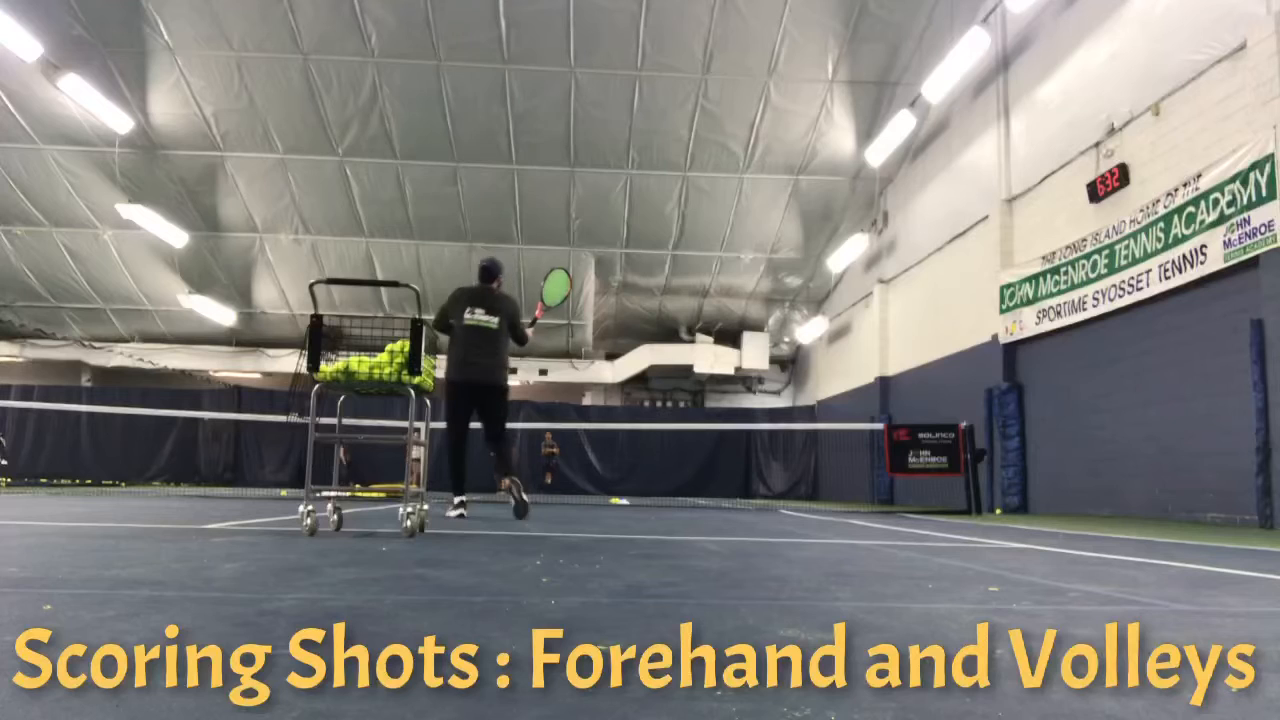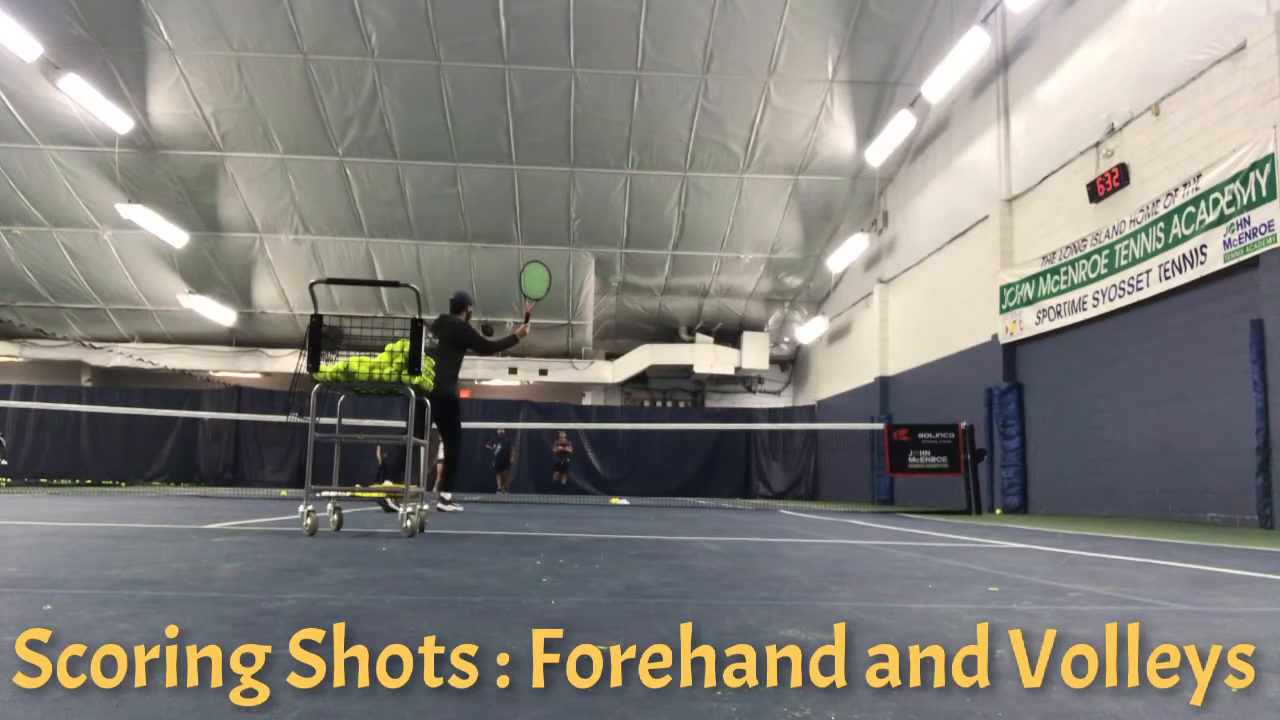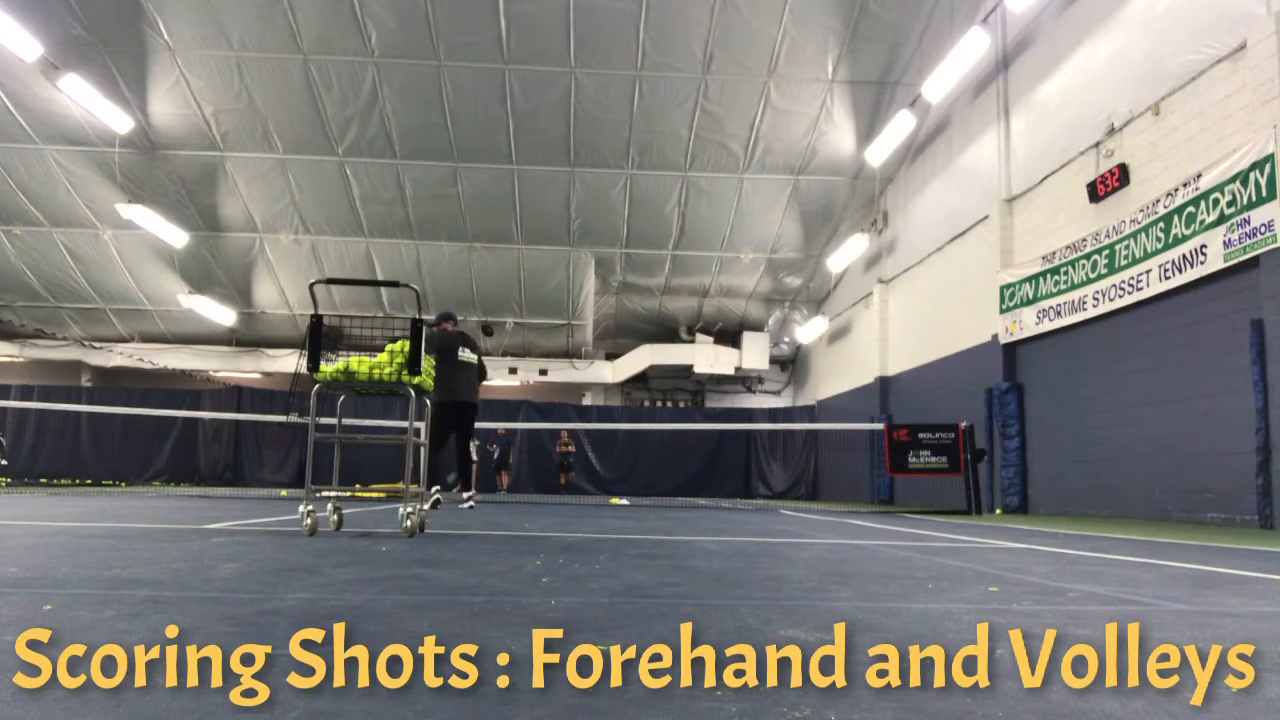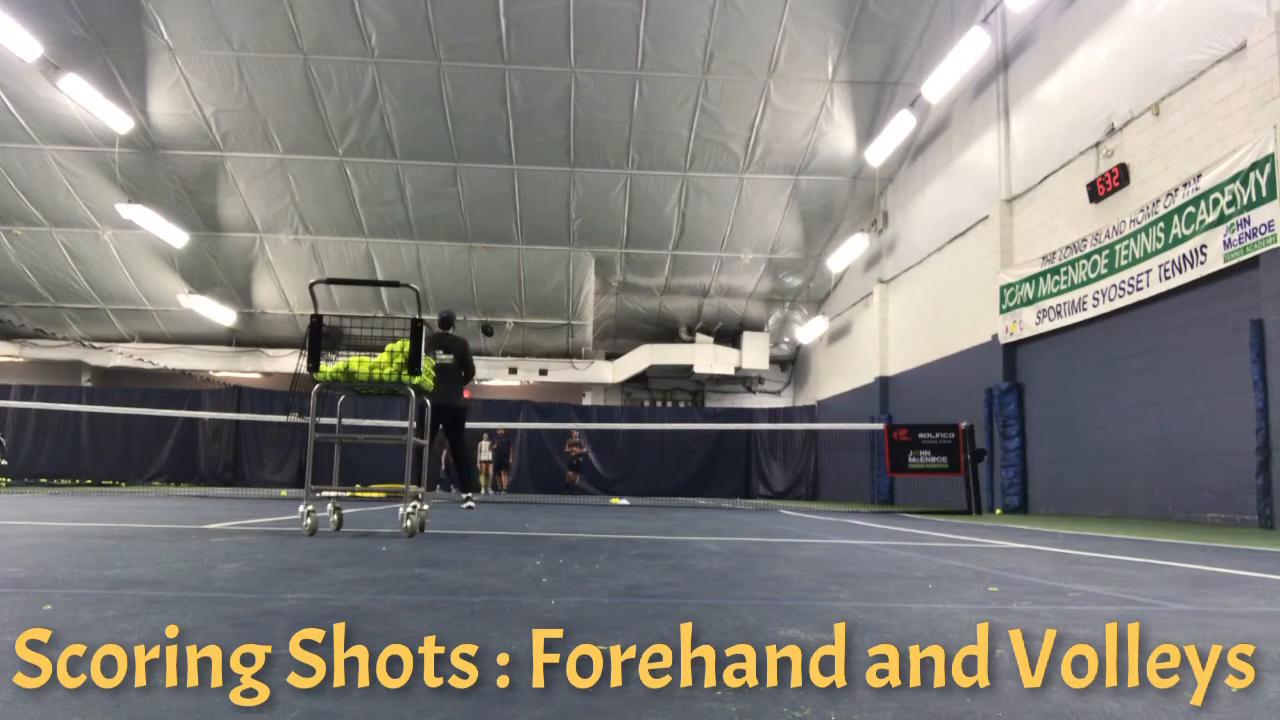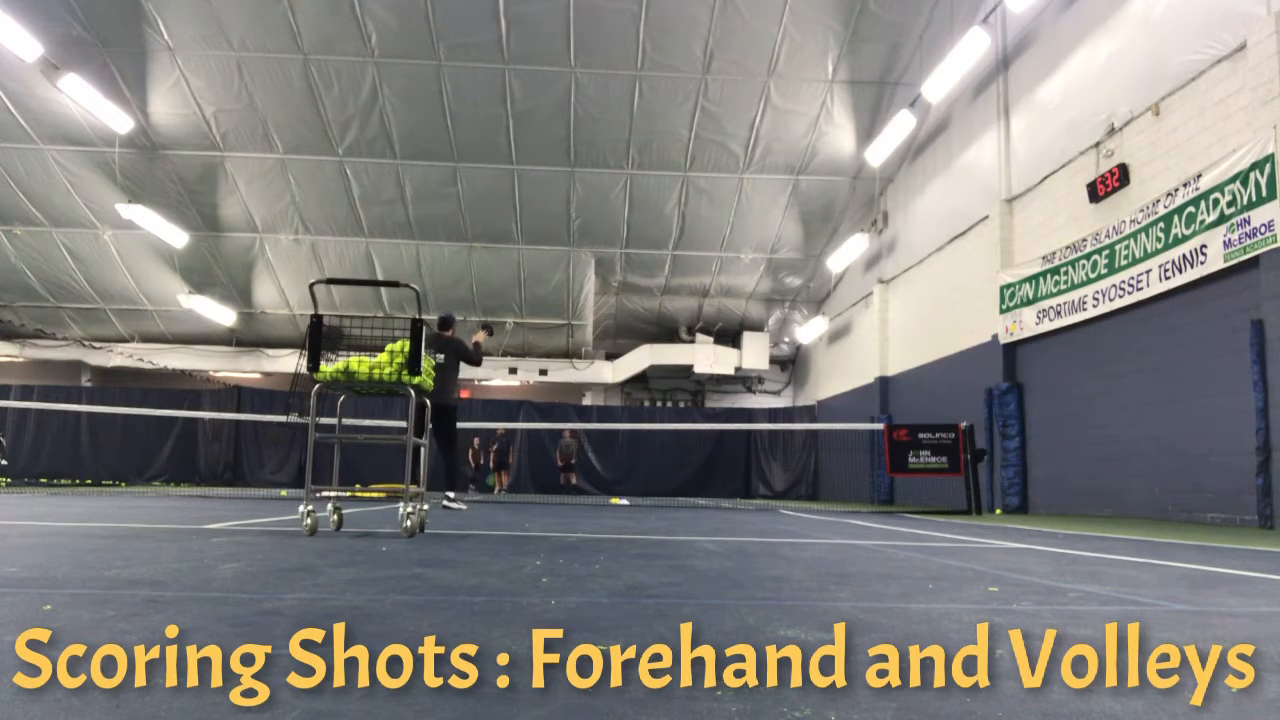
dt=1s
person 1, frame 1
left shoulder: (460, 296)
right shoulder: (508, 303)
left elbow: (438, 324)
right elbow: (520, 339)
right wrist: (527, 334)
left hip: (460, 378)
right hip: (493, 381)
left knee: (456, 439)
right knee: (497, 438)
left ankle: (459, 500)
right ankle: (511, 482)
person 1, frame 2
left shoulder: (436, 325)
right shoulder: (460, 328)
right elbow: (488, 348)
right wrist: (515, 336)
right hip: (444, 393)
right knee: (453, 445)
right ankle: (444, 496)
person 1, frame 3
left shoulder: (445, 337)
right shoulder: (473, 344)
left elbow: (425, 345)
right elbow: (482, 374)
left hip: (448, 400)
right hip: (471, 402)
left knee: (434, 446)
right knee: (463, 448)
left ankle: (434, 490)
right ankle: (468, 494)
person 1, frame 4
left shoulder: (425, 343)
right shoulder: (461, 344)
right elbow: (470, 372)
left hip: (429, 403)
right hip: (454, 404)
right knee: (459, 450)
right ankle: (468, 495)
person 1, frame 5
left shoulder: (423, 342)
right shoulder: (455, 344)
right elbow: (476, 361)
right wrist: (477, 343)
left hip: (419, 401)
right hip: (444, 403)
right knee: (449, 449)
right ankle: (450, 494)
